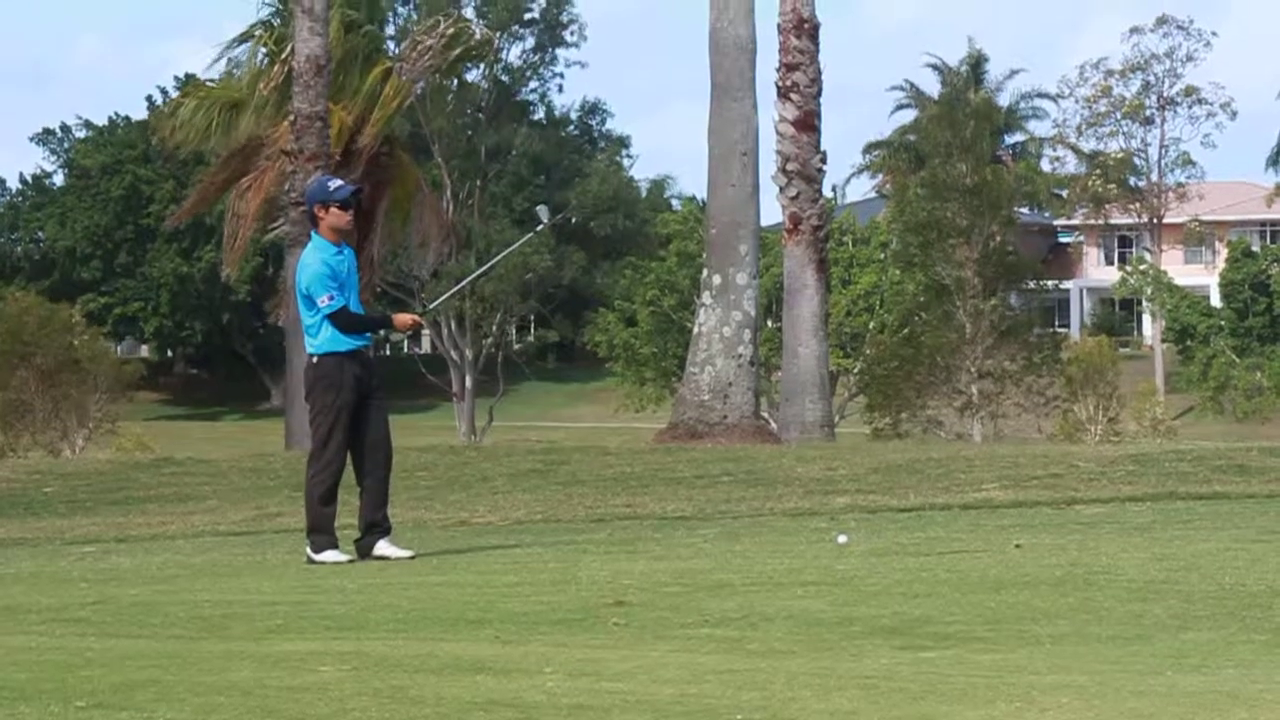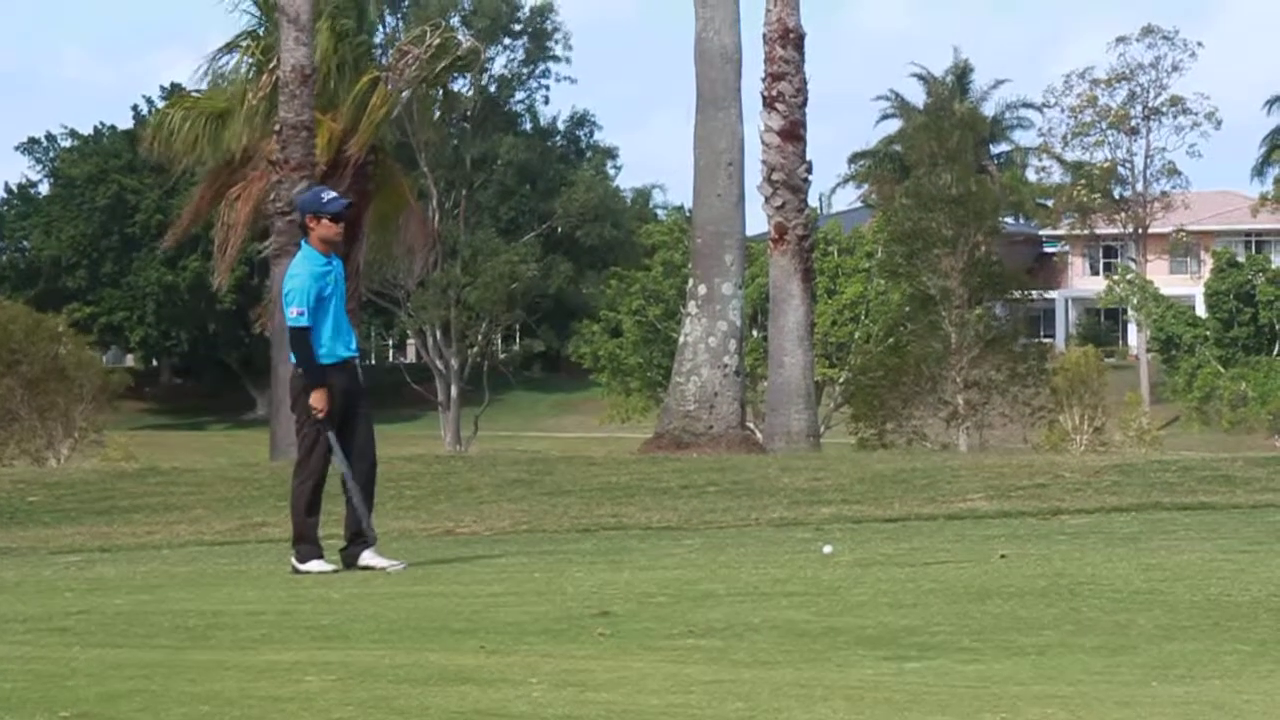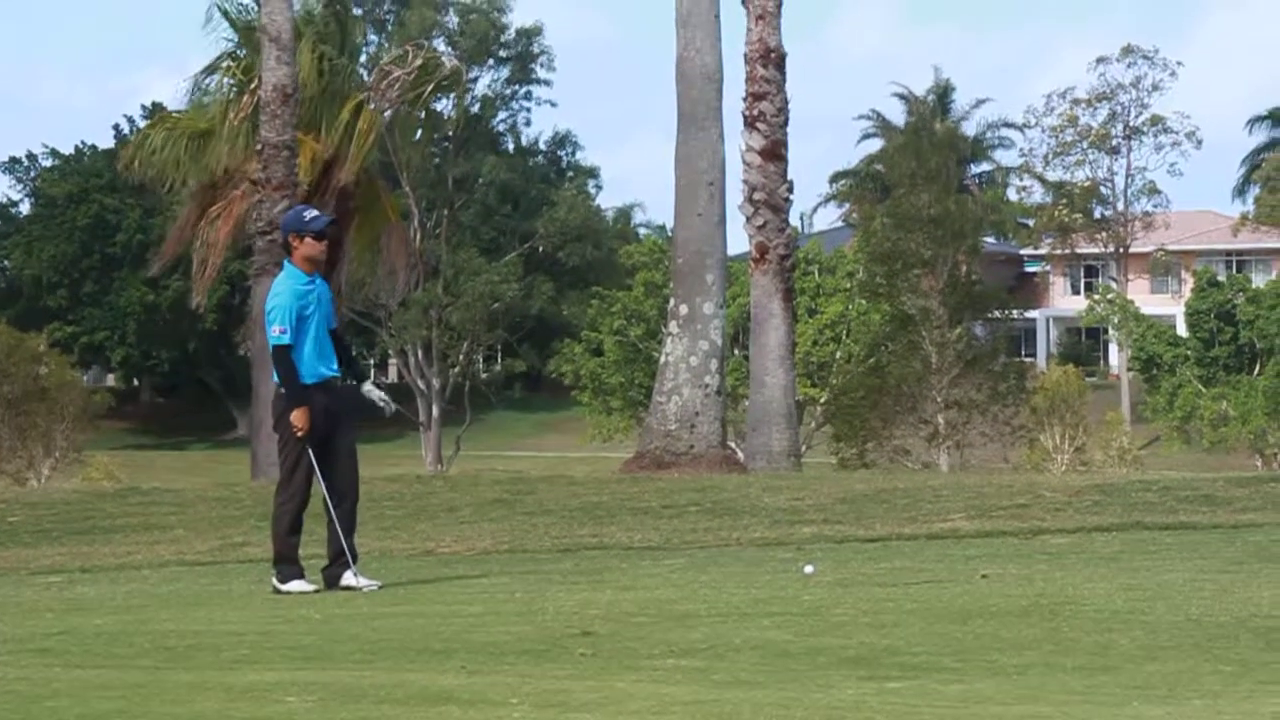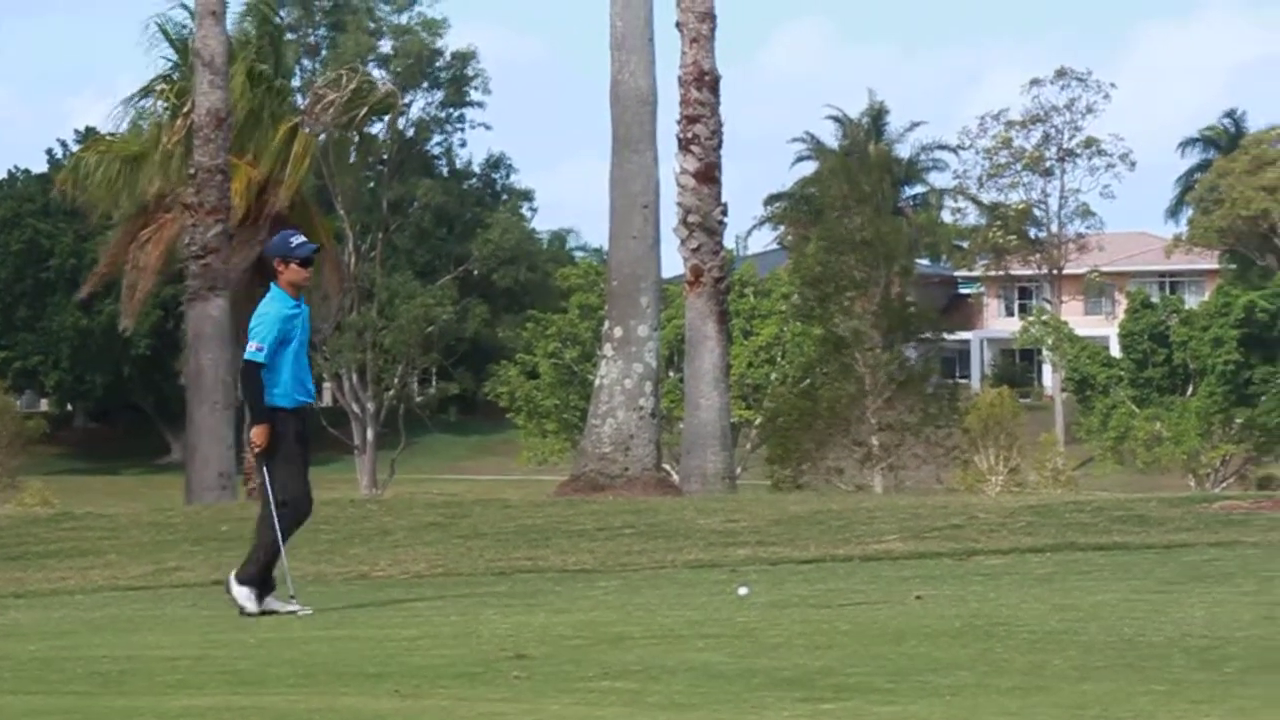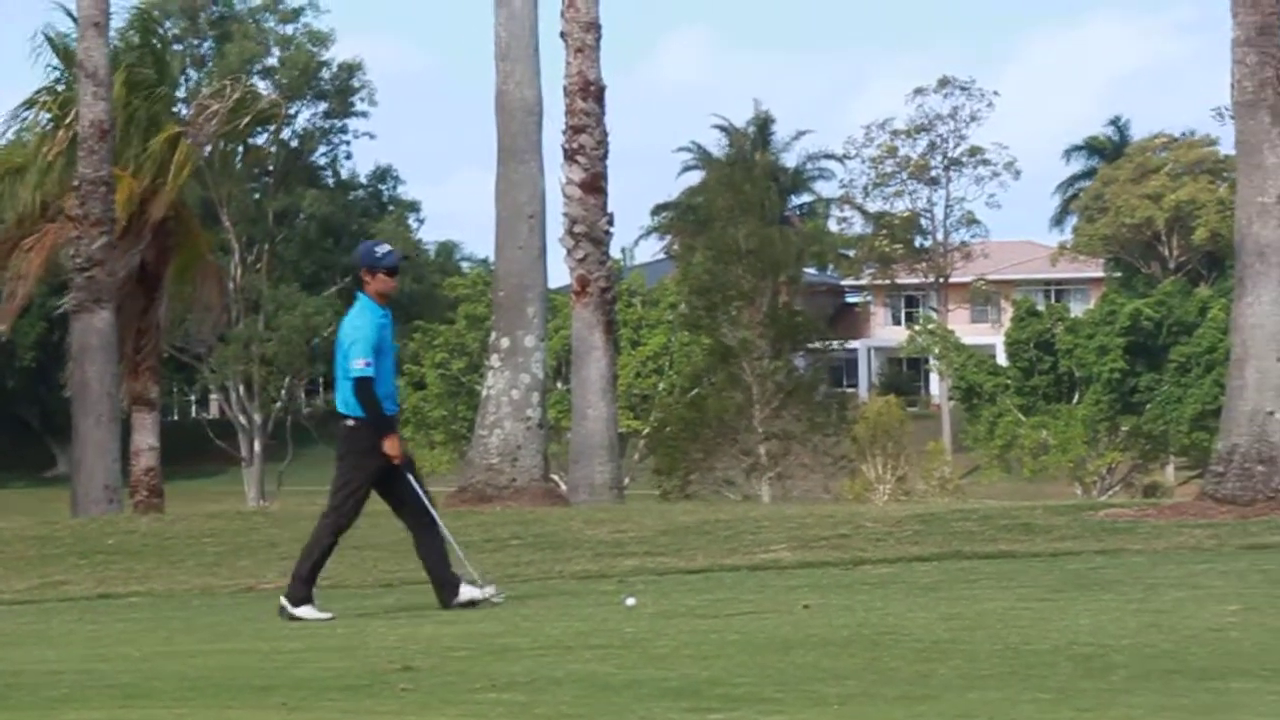
dt=1s
person 1, frame 1
left shoulder: (346, 253)
right shoulder: (316, 263)
right elbow: (341, 319)
left wrist: (385, 325)
right wrist: (390, 322)
left hip: (360, 360)
right hip: (330, 367)
left knee: (376, 451)
right knee: (328, 457)
left ankle: (374, 536)
right ankle: (320, 542)
person 1, frame 2
left shoulder: (335, 263)
right shoulder: (303, 273)
right elbow: (298, 337)
right wrist: (315, 387)
left hip: (346, 372)
right hip: (317, 379)
left knee: (362, 462)
right knee: (313, 467)
left ankle: (359, 546)
right ankle: (305, 552)
person 1, frame 3
left shoulder: (320, 285)
right shoulder: (286, 291)
right elbow: (281, 354)
left wrist: (363, 382)
right wrist: (298, 405)
left hip: (331, 392)
right hip: (299, 398)
left knee: (344, 483)
right knee: (296, 488)
left ankle: (340, 568)
right ankle: (286, 572)
person 1, frame 4
left shoulder: (301, 308)
right shoulder: (272, 312)
right elbow: (250, 371)
right wrist: (259, 422)
left hip: (295, 418)
right hip: (274, 420)
left knee: (292, 506)
right knee: (290, 504)
left ankle: (260, 590)
right ankle: (245, 578)
person 1, frame 5
left shoulder: (380, 316)
right shoulder: (364, 323)
right elbow: (361, 387)
right wrist: (387, 434)
left hip: (377, 429)
right hip: (363, 433)
left knee: (418, 510)
right knee: (338, 518)
left ankle: (449, 589)
right ankle: (296, 598)
